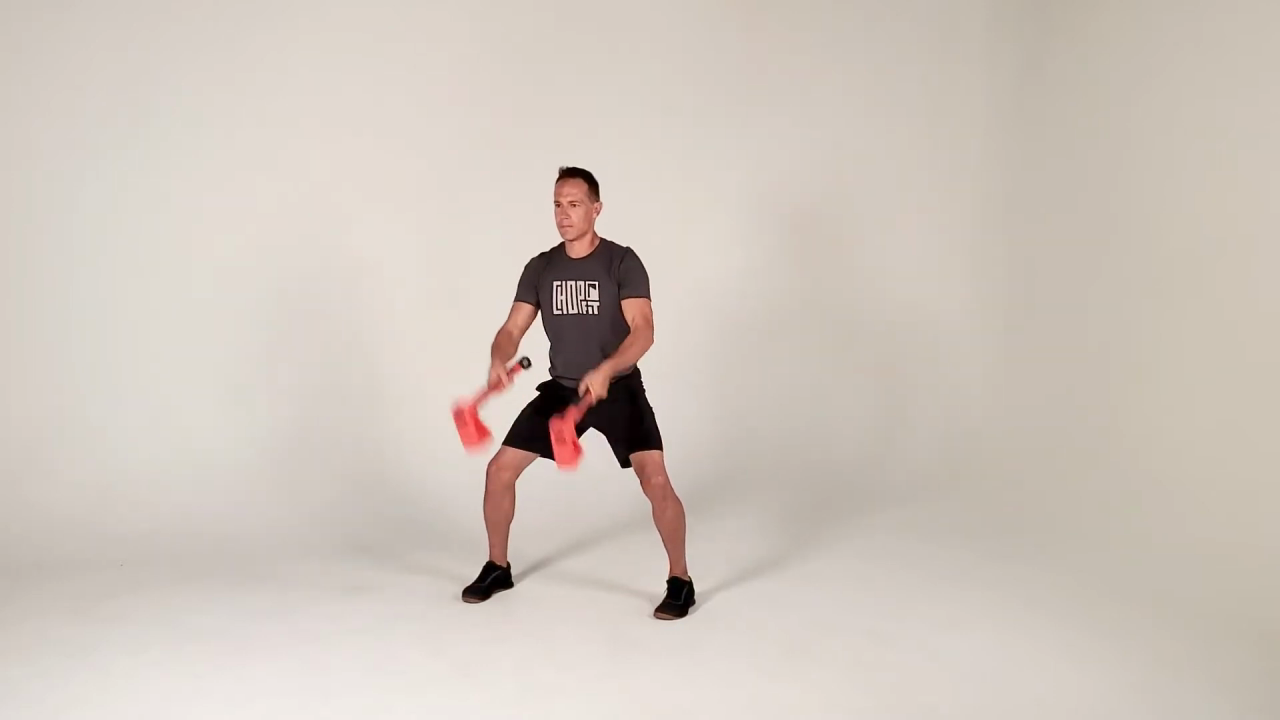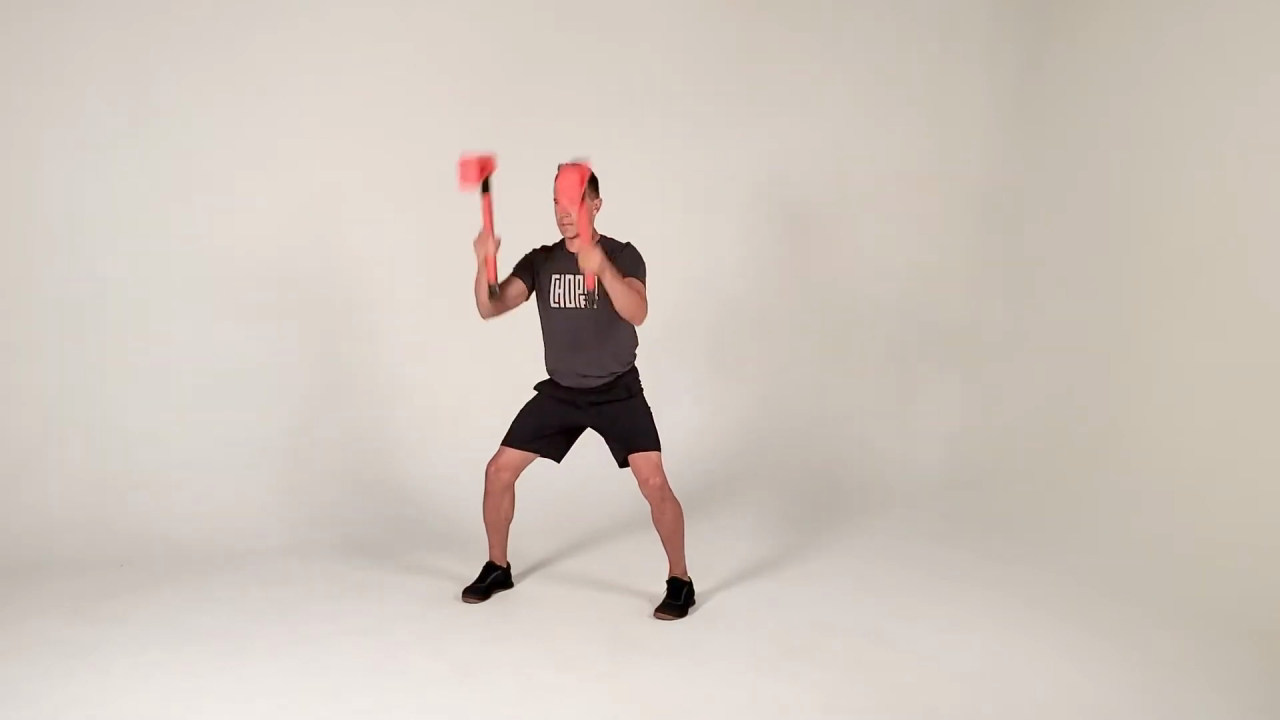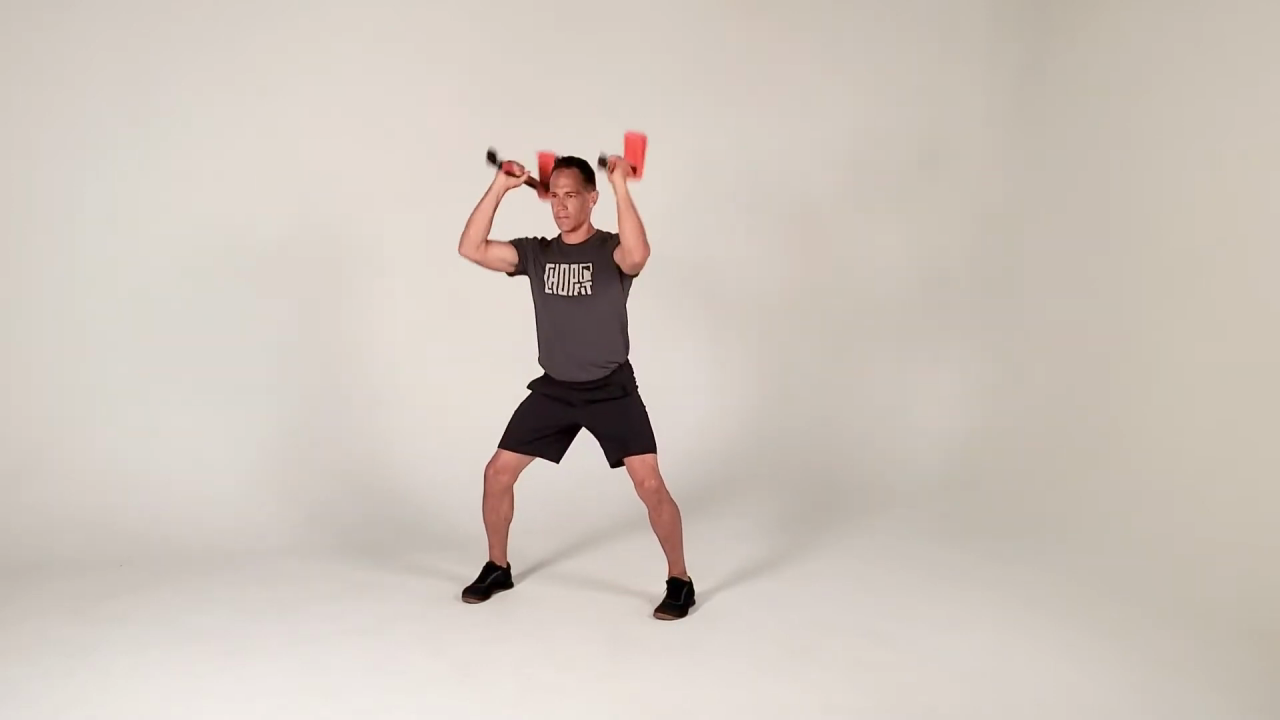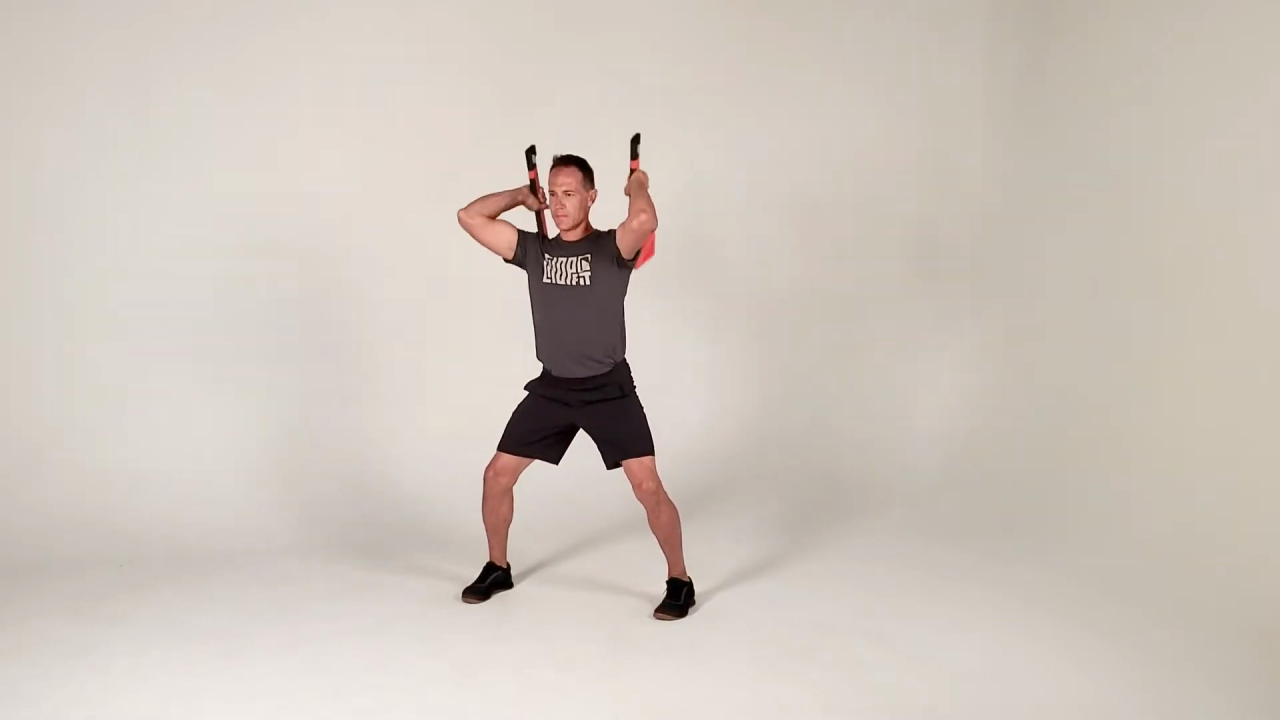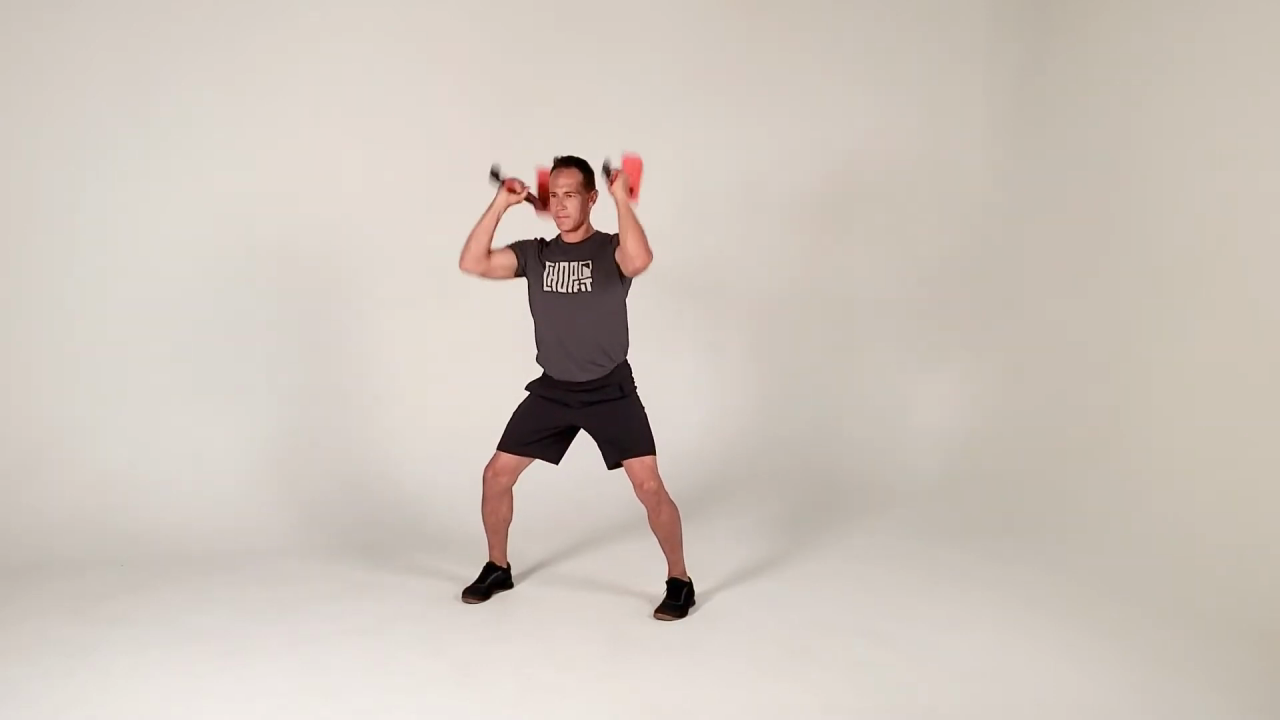
dt=0.2s
person 1, frame 1
left shoulder: (623, 263)
right shoulder: (540, 268)
left elbow: (643, 332)
right elbow: (512, 330)
left wrist: (607, 371)
right wrist: (499, 361)
left hip: (619, 389)
right hip: (560, 390)
left knee: (655, 481)
right knee: (498, 471)
left ankle: (680, 581)
right ankle: (497, 568)
person 1, frame 2
left shoulder: (622, 255)
right shoulder: (539, 261)
left elbow: (636, 313)
right elbow: (490, 307)
left wrist: (601, 266)
right wrist: (483, 264)
left hip: (618, 391)
right hip: (559, 391)
left knee: (653, 482)
right knee: (498, 470)
left ankle: (679, 581)
right ankle: (497, 567)
person 1, frame 3
left shoulder: (613, 246)
right shoulder: (535, 252)
left elbow: (638, 254)
right elbow: (471, 250)
left wrist: (620, 187)
right wrist: (498, 189)
left hip: (611, 388)
right hip: (554, 389)
left knee: (649, 484)
right knee: (497, 473)
left ankle: (679, 581)
right ankle: (497, 567)
person 1, frame 4
left shoulder: (613, 247)
right shoulder: (533, 248)
left elbow: (643, 221)
right elbow: (469, 217)
left wrist: (636, 186)
right wrist: (522, 197)
left hip: (608, 389)
right hip: (552, 389)
left knee: (647, 486)
right knee: (496, 475)
left ankle: (679, 581)
right ankle: (497, 567)
person 1, frame 5
left shoulder: (612, 249)
right shoulder: (533, 254)
left elbow: (641, 260)
right elbow: (471, 263)
left wrist: (623, 199)
right wrist: (501, 202)
left hip: (609, 390)
right hip: (552, 390)
left knee: (649, 486)
right knee: (496, 475)
left ankle: (679, 581)
right ankle: (497, 568)
